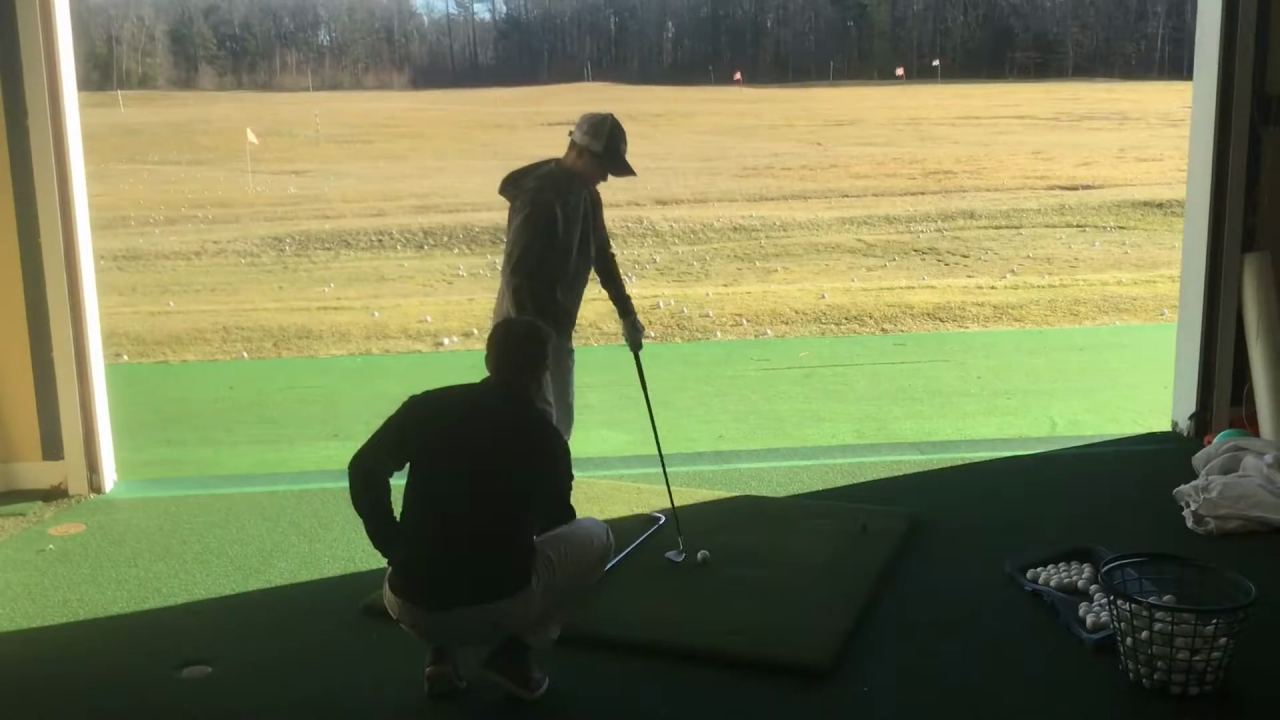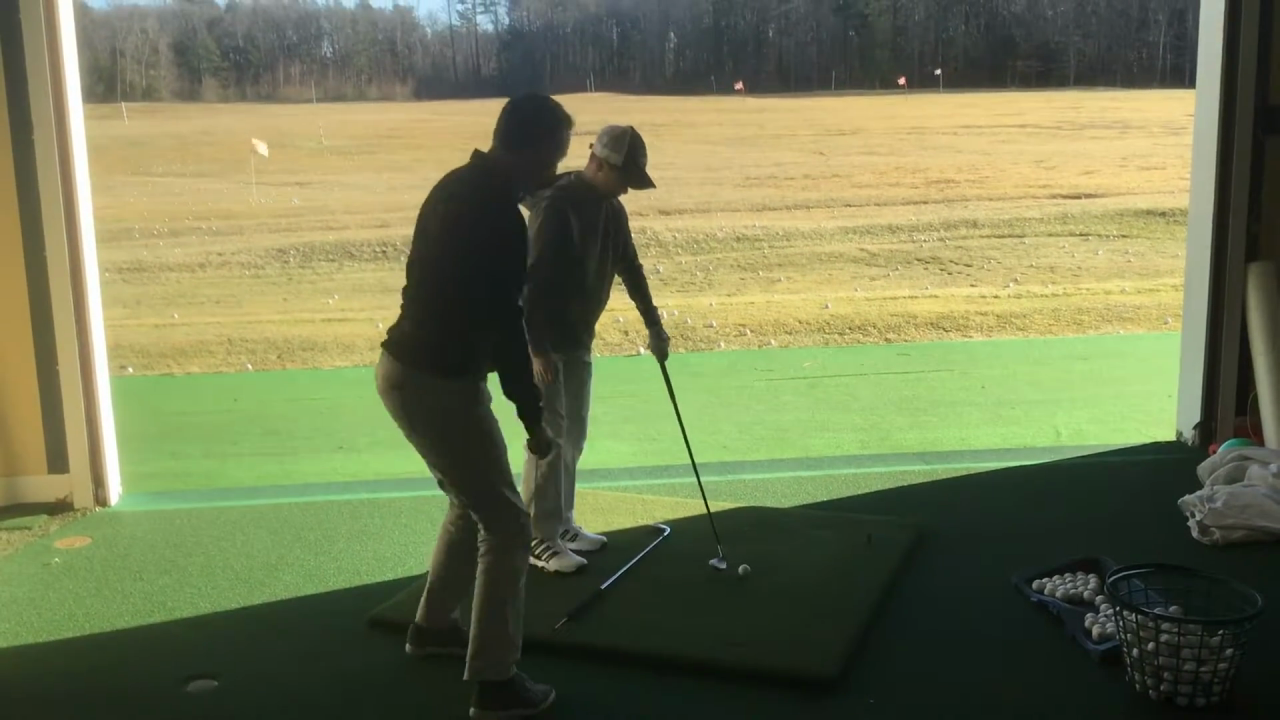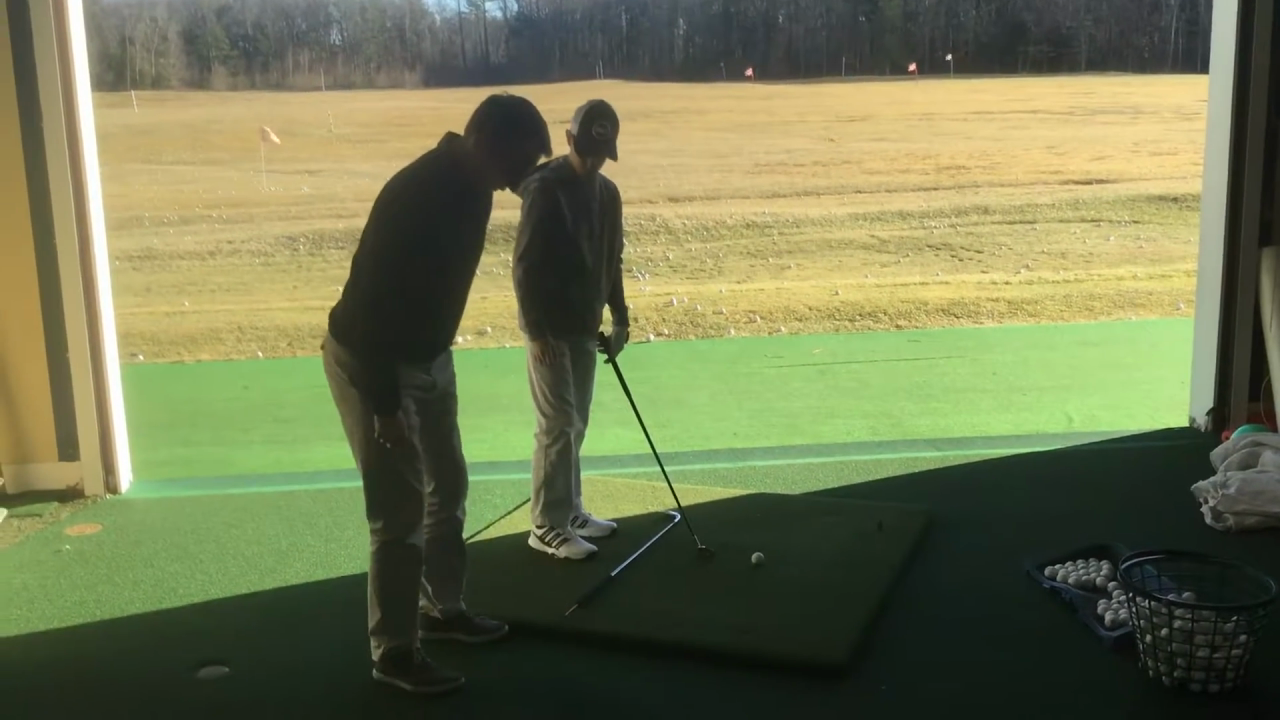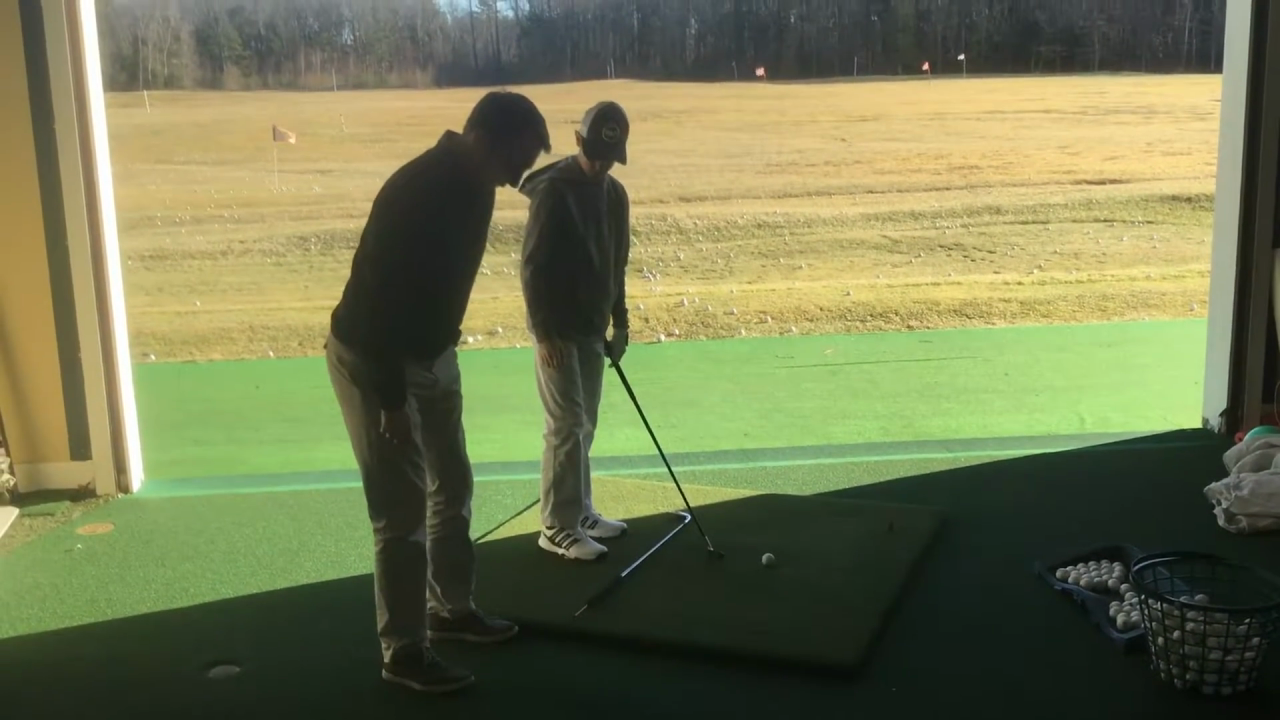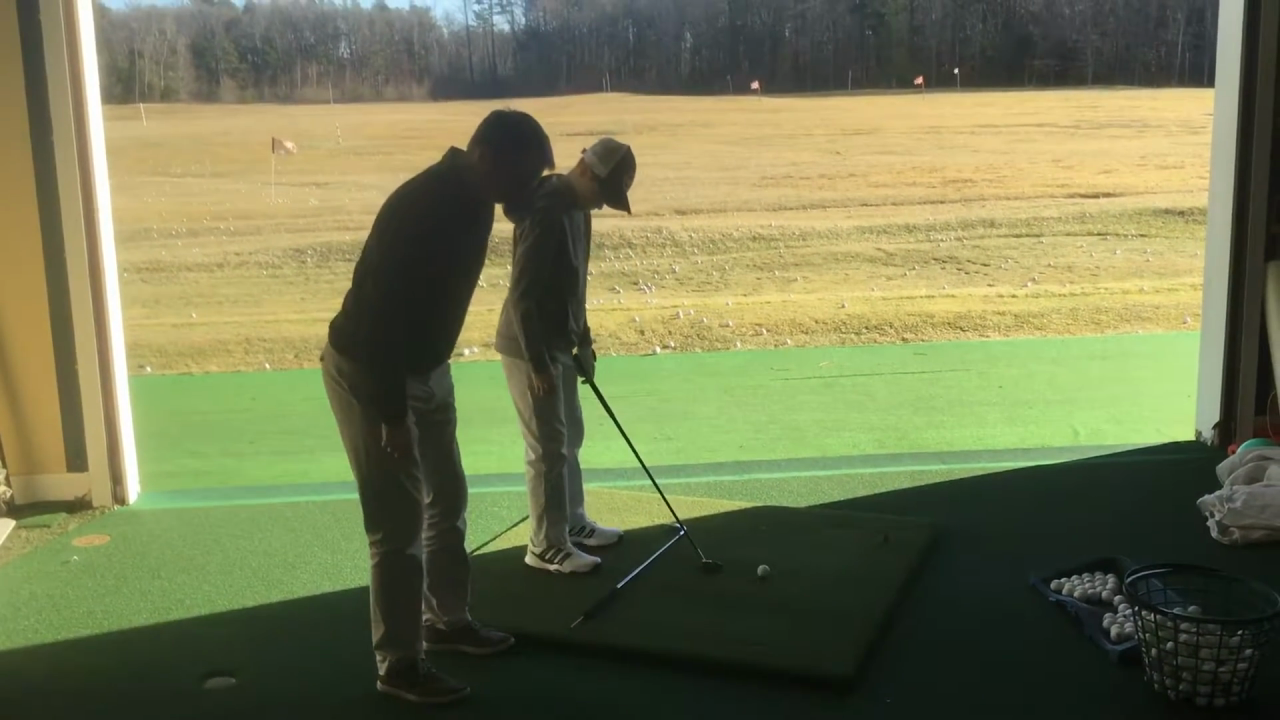
dt=1s
person 1, frame 1
left shoulder: (428, 408)
right shoulder: (545, 437)
left elbow: (364, 471)
right elbow: (557, 521)
left wrist: (395, 550)
left hip: (412, 607)
right hip: (499, 608)
right knee: (597, 536)
left ankle: (441, 652)
right ankle: (515, 650)
person 1, frame 2
left shoulder: (454, 189)
right shoulder: (499, 216)
right elbow: (503, 323)
right wrist: (534, 418)
left hip: (402, 367)
right hip: (439, 381)
left knee: (473, 502)
right knee: (506, 525)
left ankle: (434, 624)
person 1, frame 3
left shoulder: (470, 189)
right shoulder: (416, 196)
right elbow: (374, 302)
right wrist: (384, 403)
left hip: (427, 356)
right hip: (371, 361)
left knee: (447, 486)
right knee: (400, 507)
left ankle: (441, 607)
right ankle: (393, 651)
person 1, frame 4
left shoulder: (472, 188)
right shoulder: (415, 194)
right elbow: (377, 299)
right wrist: (391, 399)
left hip: (432, 355)
right hip: (374, 359)
left knee: (451, 487)
right knee: (403, 507)
left ankle: (451, 608)
right ankle: (403, 650)
person 1, frame 5
left shoulder: (473, 203)
right shoulder: (420, 208)
right elbow: (380, 313)
right wrist: (391, 413)
left hip: (424, 367)
right hip: (369, 371)
left knee: (446, 497)
right knee: (398, 519)
left ankle: (446, 619)
right ankle: (398, 662)
person 2, frame 1
left shoulder: (586, 196)
right shoulder: (537, 197)
left elbow: (603, 257)
right elbow: (515, 274)
left wrist: (627, 313)
left hip: (558, 328)
left knee: (560, 421)
person 2, frame 2
left shoulder: (611, 210)
right shoulder: (556, 207)
left elbow: (629, 267)
right elbow: (531, 282)
left wrist: (653, 324)
right wrist: (538, 350)
left hip: (579, 339)
right hip: (545, 342)
left knee: (573, 437)
right knee: (549, 439)
left ankle: (561, 524)
right ankle: (538, 540)
person 2, frame 3
left shoulder: (607, 193)
right shoulder: (544, 191)
right elbow: (525, 266)
left wrist: (619, 317)
right wrist: (536, 331)
left hip: (585, 327)
right hip: (549, 328)
left knee: (575, 424)
right knee: (556, 425)
left ankle: (570, 511)
right ankle: (547, 526)
person 2, frame 4
left shoulder: (615, 194)
right shoulder: (553, 191)
right elbow: (534, 268)
left wrist: (619, 321)
right wrist: (544, 333)
left hip: (593, 328)
right hip: (559, 330)
left knee: (584, 425)
right knee: (566, 426)
left ankle: (580, 512)
right ankle: (557, 527)
person 2, frame 5
left shoulder: (576, 210)
right shoulder: (545, 216)
right elbow: (524, 295)
left wrist: (583, 340)
right wrist: (538, 363)
left hip: (558, 346)
right hip: (531, 350)
left knee: (569, 437)
right knee: (548, 447)
left ankle: (573, 524)
right ankle: (547, 545)
